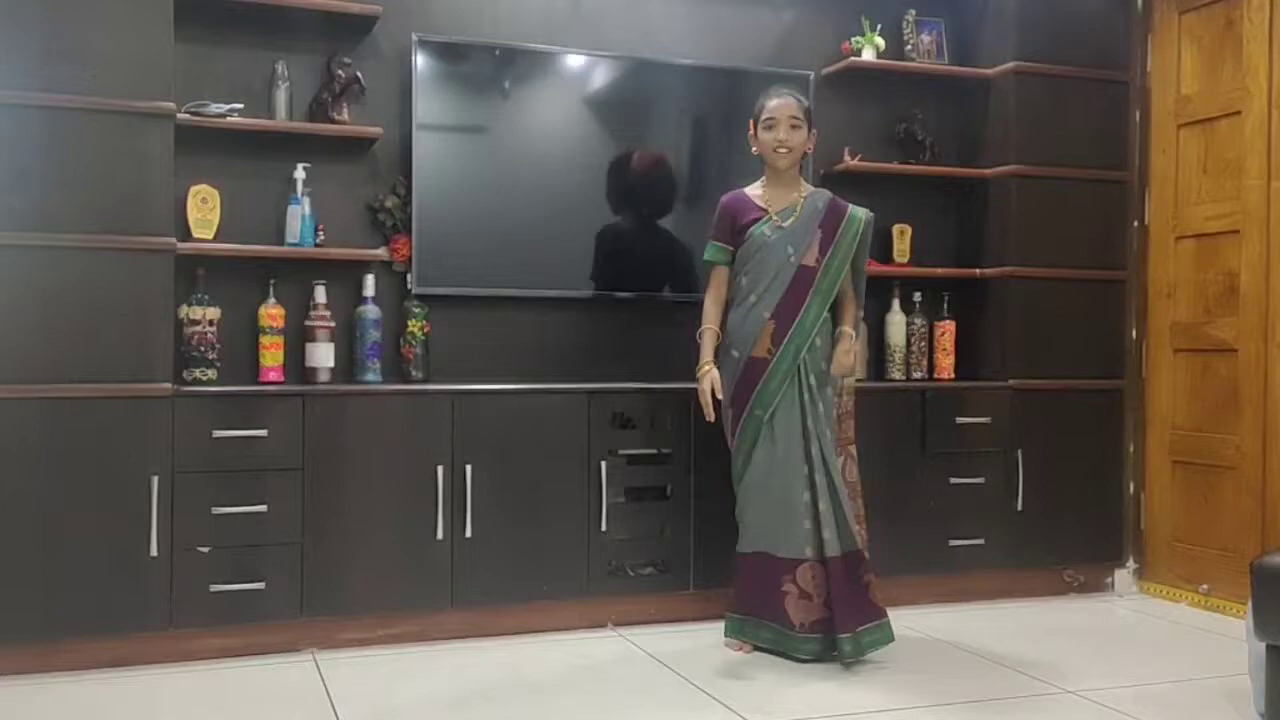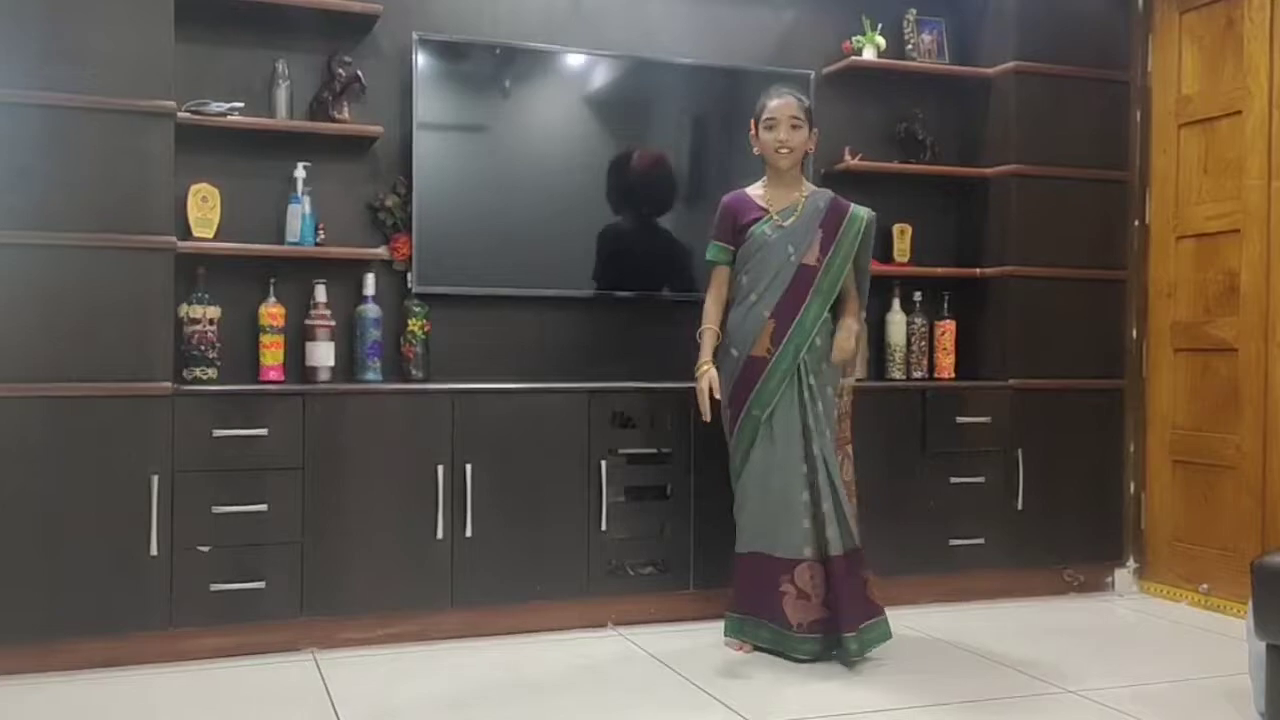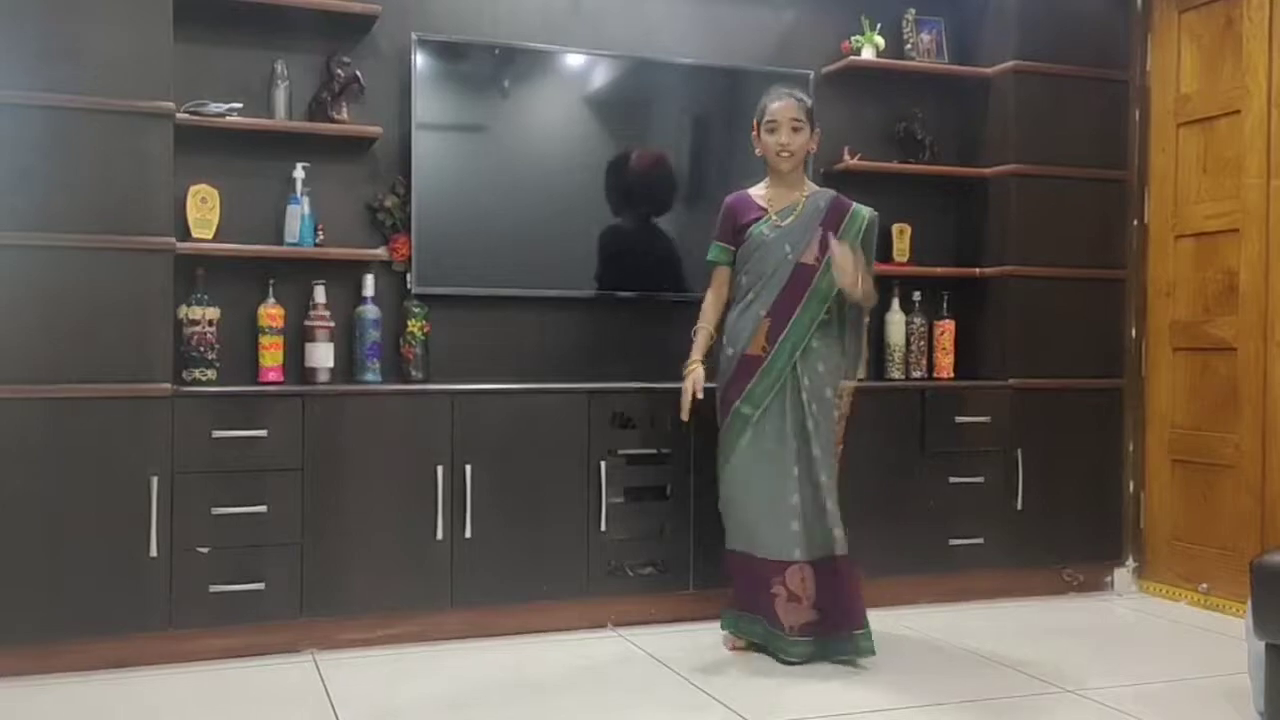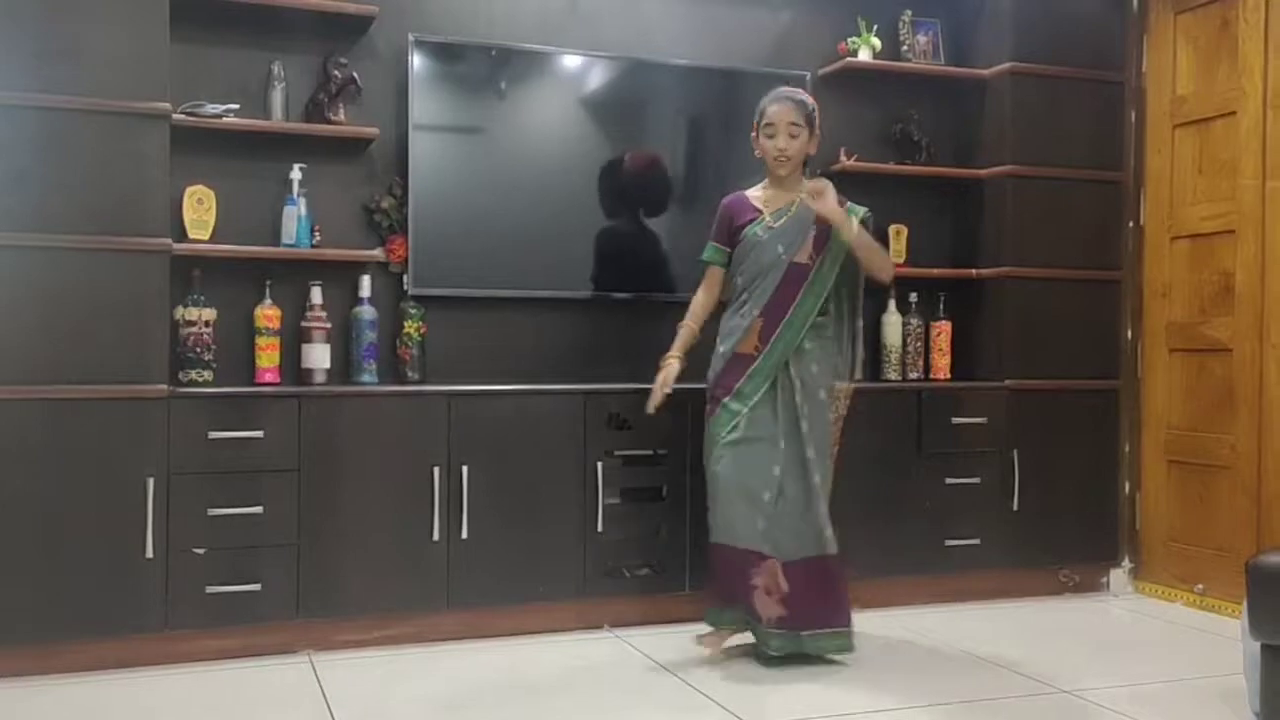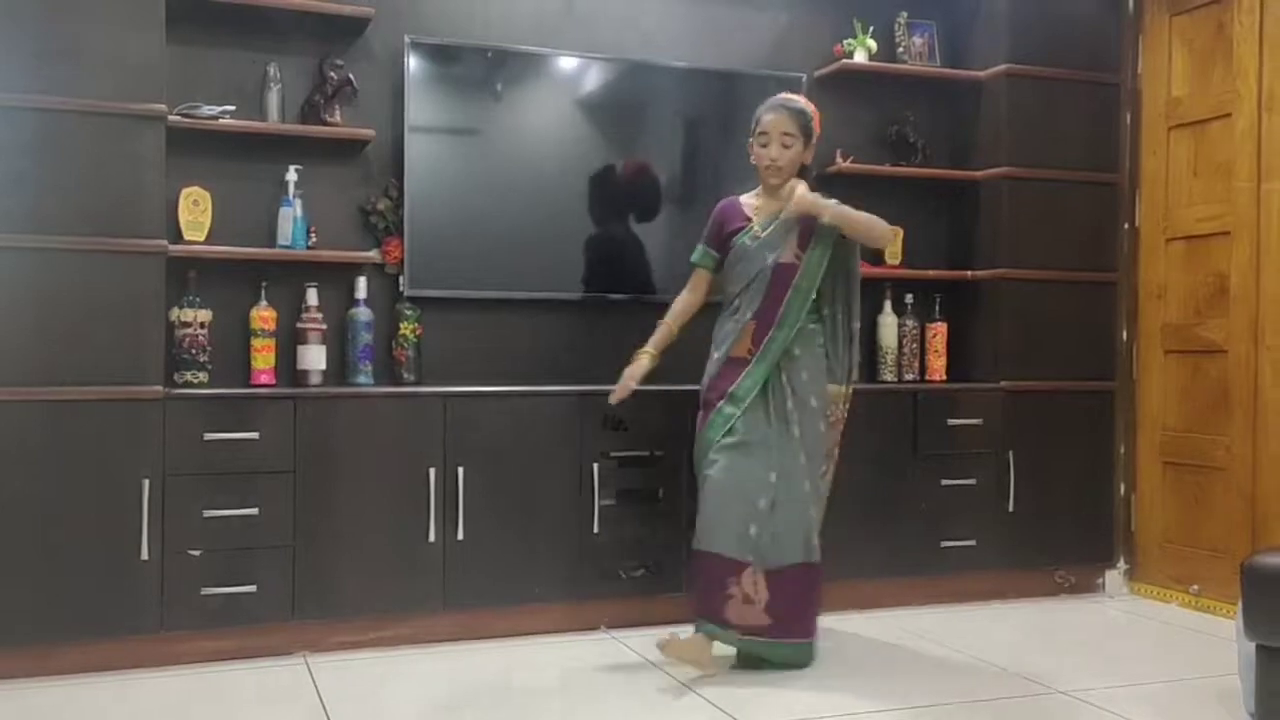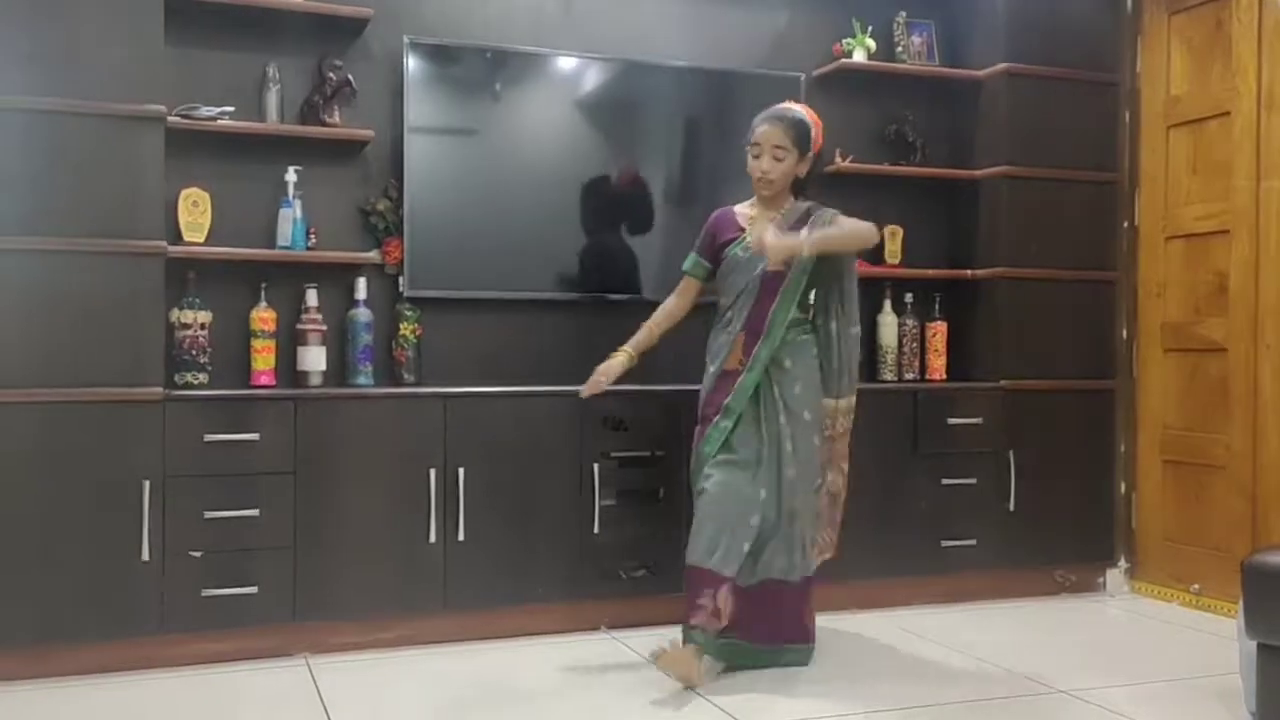
dt=0.1s
person 1, frame 1
left shoulder: (836, 214)
right shoulder: (734, 207)
left elbow: (846, 292)
right elbow: (717, 291)
left wrist: (848, 335)
right wrist: (707, 360)
left hip: (808, 365)
right hip: (751, 365)
left knee: (808, 485)
right knee: (763, 485)
left ankle: (807, 618)
right ankle: (761, 618)
person 1, frame 2
left shoulder: (836, 213)
right shoulder: (735, 207)
left elbow: (850, 289)
right elbow: (718, 291)
left wrist: (849, 323)
right wrist: (706, 358)
left hip: (807, 364)
right hip: (751, 365)
left knee: (808, 485)
right knee: (763, 485)
left ankle: (808, 618)
right ankle: (762, 617)
person 1, frame 3
left shoulder: (836, 212)
right shoulder: (738, 207)
left elbow: (867, 295)
right elbow: (718, 292)
left wrist: (854, 280)
right wrist: (696, 360)
left hip: (808, 365)
right hip: (749, 362)
left knee: (803, 485)
right knee: (752, 485)
left ankle: (803, 621)
right ankle: (760, 614)
person 1, frame 4
left shoulder: (828, 207)
right shoulder: (735, 208)
left elbow: (884, 271)
right elbow: (709, 290)
left wrist: (841, 221)
right wrist: (675, 356)
left hip: (803, 364)
right hip: (743, 362)
left knee: (795, 484)
right knee: (737, 475)
left ankle: (788, 618)
right ankle: (743, 610)
person 1, frame 5
left shoulder: (822, 212)
right shoulder: (729, 214)
left elbow: (882, 237)
right elbow: (694, 291)
left wrist: (815, 208)
right wrist: (649, 353)
left hip: (797, 371)
right hip: (737, 369)
left knee: (786, 492)
right knee: (730, 486)
left ankle: (772, 629)
right ankle: (718, 624)
person 1, frame 6
left shoulder: (812, 222)
right shoulder: (722, 223)
left elbow: (867, 234)
right elbow: (681, 298)
left wrist: (794, 245)
right wrist: (626, 355)
left hip: (790, 382)
right hip: (732, 380)
left knee: (781, 502)
right knee: (725, 498)
left ankle: (768, 635)
right ankle: (703, 642)
